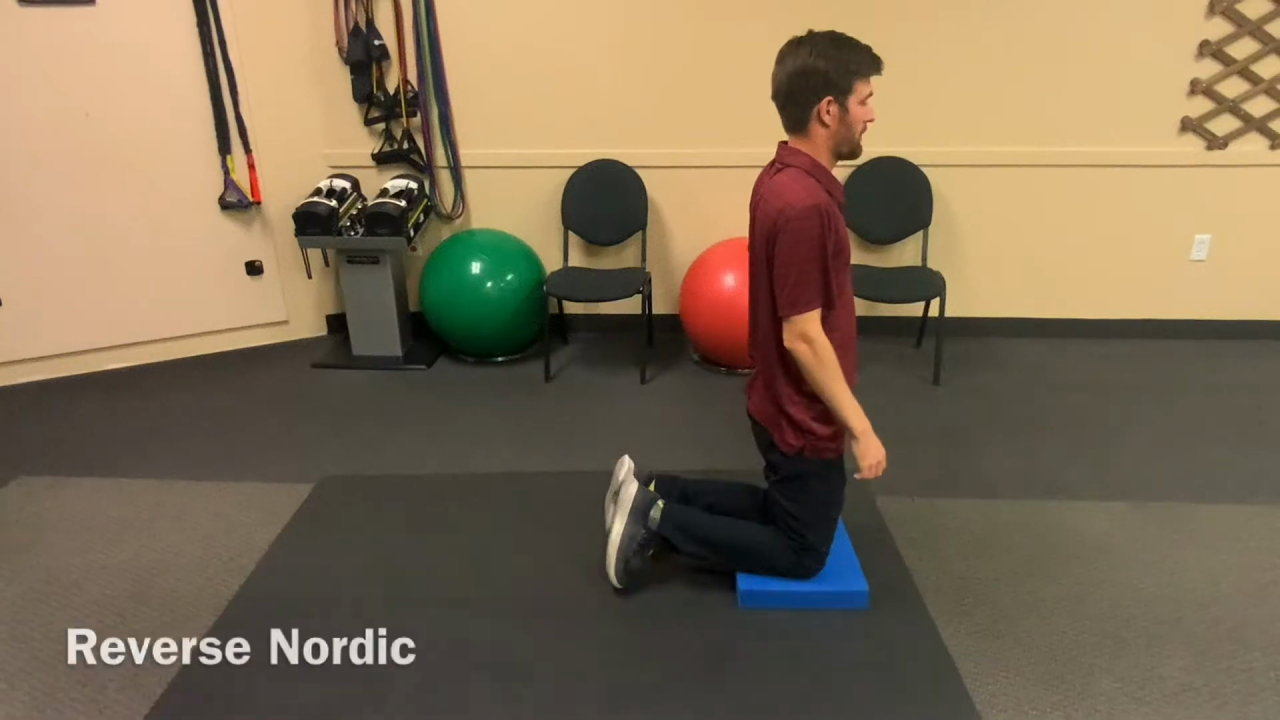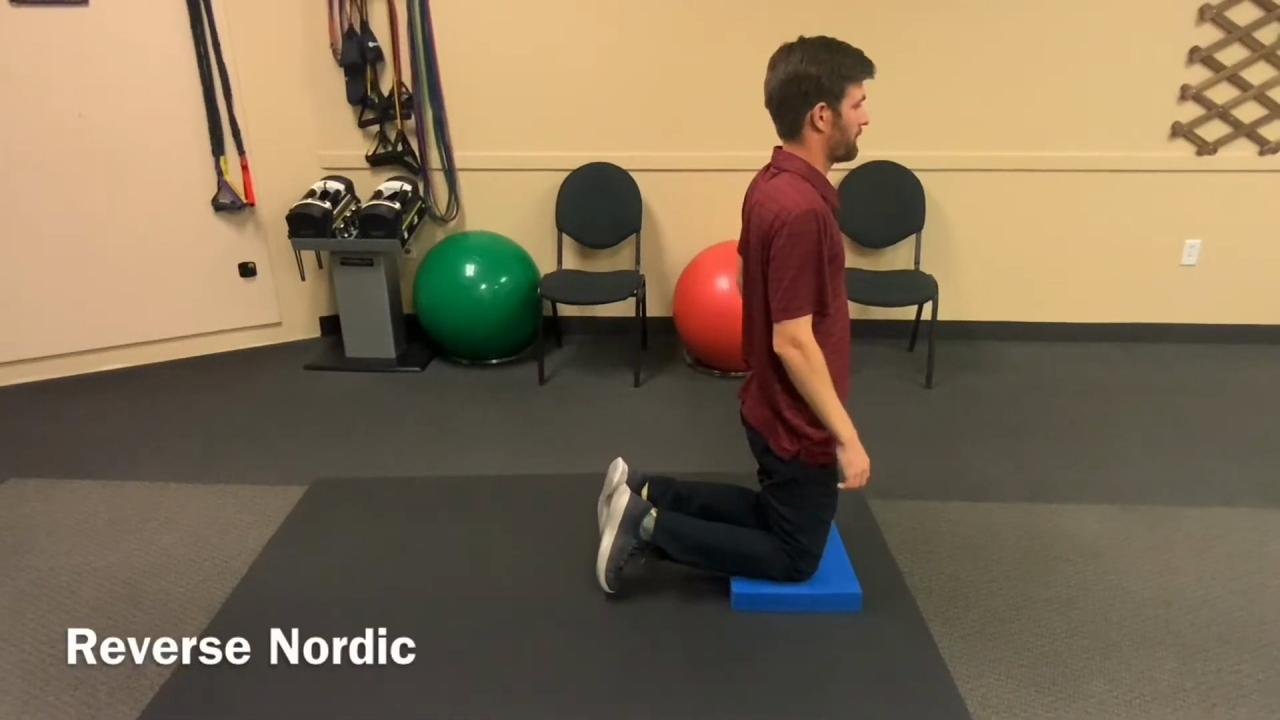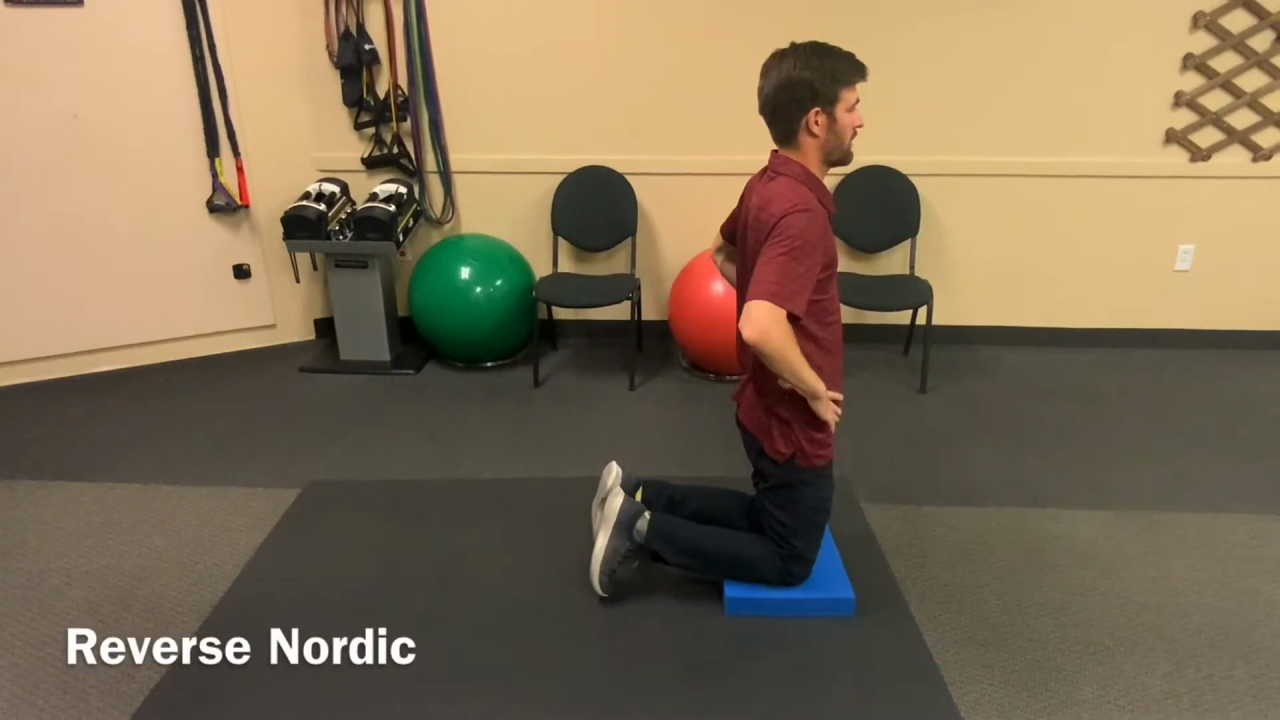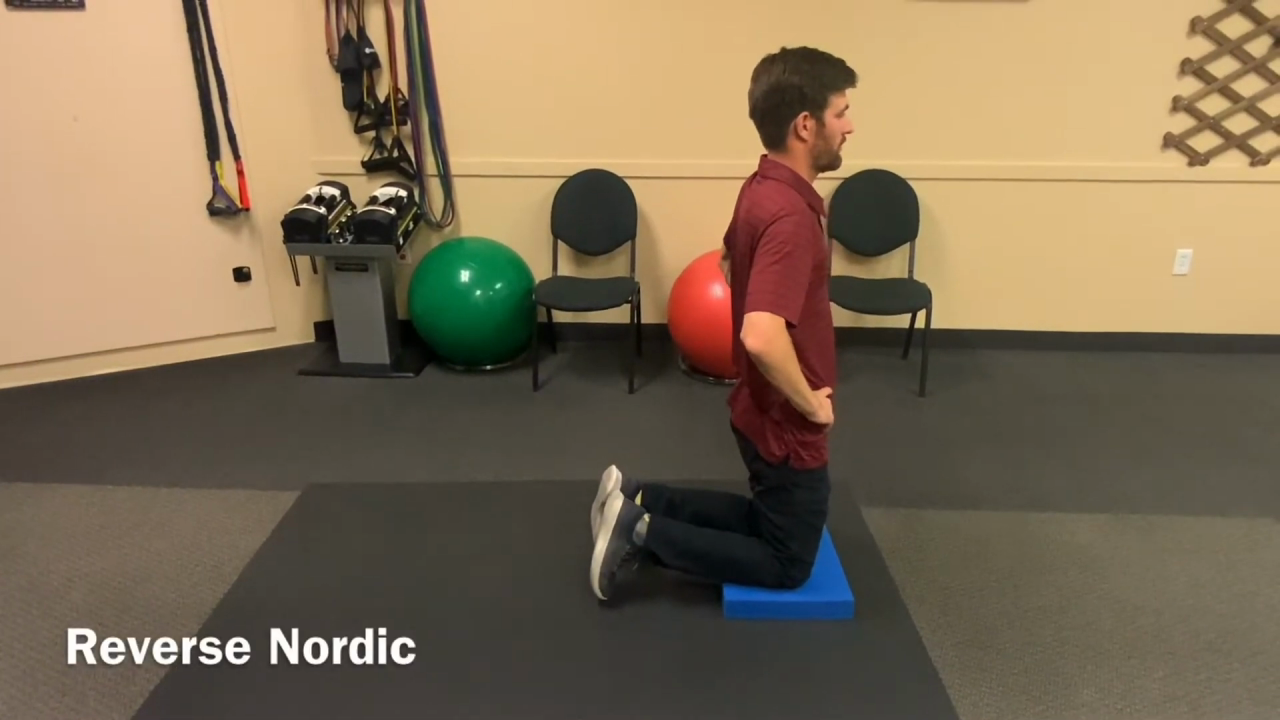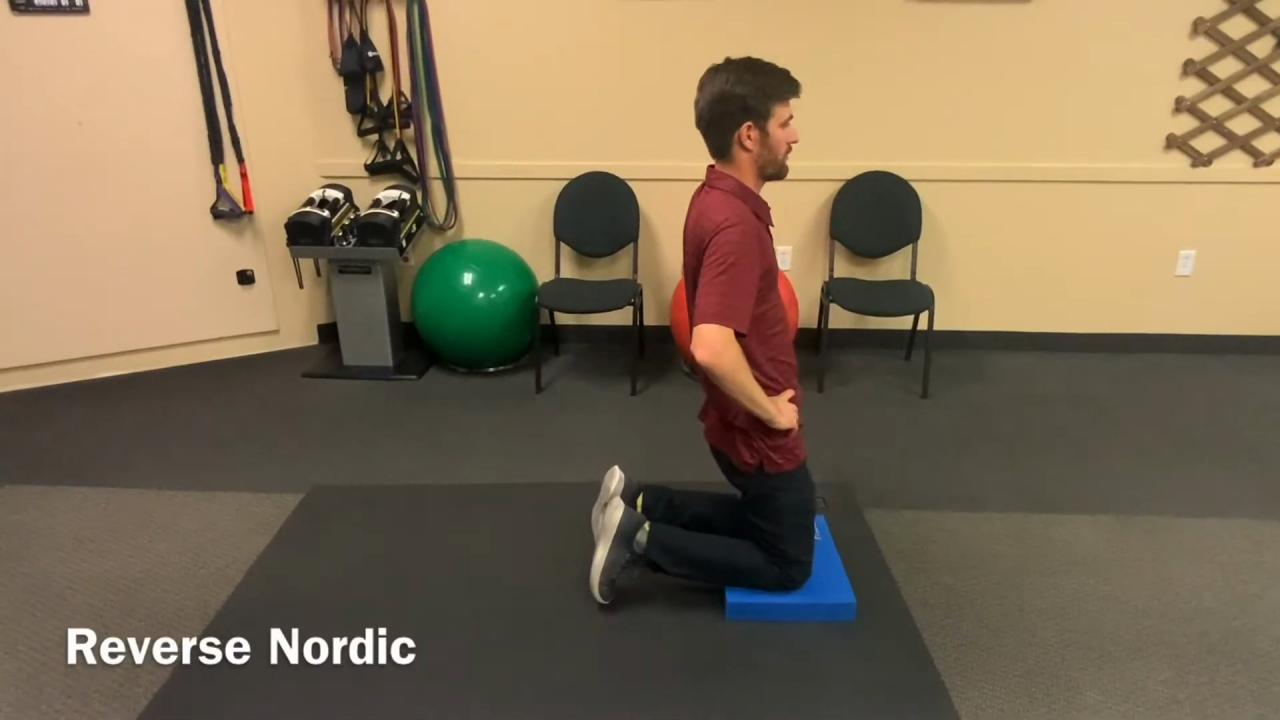
dt=1s
person 1, frame 1
left shoulder: (783, 178)
right shoulder: (804, 205)
right elbow: (803, 337)
right wrist: (861, 429)
left hip: (785, 401)
right hip: (802, 416)
left knee: (785, 515)
right knee: (802, 552)
left ankle: (651, 493)
right ankle: (656, 518)
person 1, frame 2
left shoulder: (773, 183)
right shoulder: (801, 209)
right elbow: (794, 342)
right wrist: (846, 437)
left hip: (774, 404)
right hip: (796, 421)
left knee: (774, 517)
right knee: (794, 556)
left ankle: (643, 493)
right ankle: (647, 525)
person 1, frame 3
left shoulder: (768, 184)
right shoulder: (800, 212)
left elbow: (724, 253)
right elbow: (758, 328)
right wrist: (817, 390)
left hip: (770, 406)
right hip: (791, 421)
left knee: (770, 521)
right knee: (788, 560)
left ankle: (636, 497)
right ankle: (642, 527)
person 1, frame 4
left shoulder: (763, 190)
right shoulder: (789, 215)
left elbow: (729, 261)
right elbow: (762, 336)
right wrist: (810, 404)
left hip: (764, 409)
right hip: (785, 425)
left knee: (769, 523)
right knee: (786, 563)
left ankle: (638, 501)
right ankle: (641, 531)
person 1, frame 5
left shoulder: (718, 198)
right shoulder: (735, 224)
right elbow: (711, 347)
right wrist: (769, 410)
left hip: (743, 421)
right hip: (758, 433)
left knee: (764, 523)
right knee: (787, 564)
left ankle: (637, 503)
right ankle: (640, 537)
